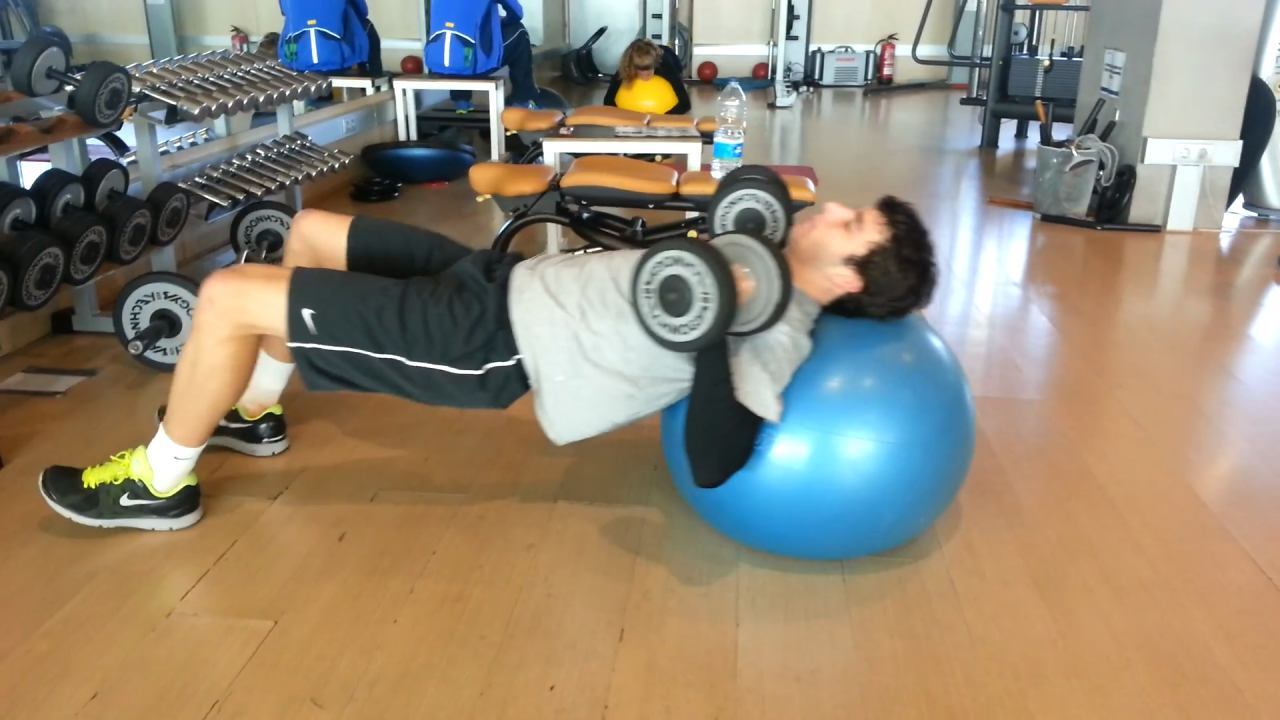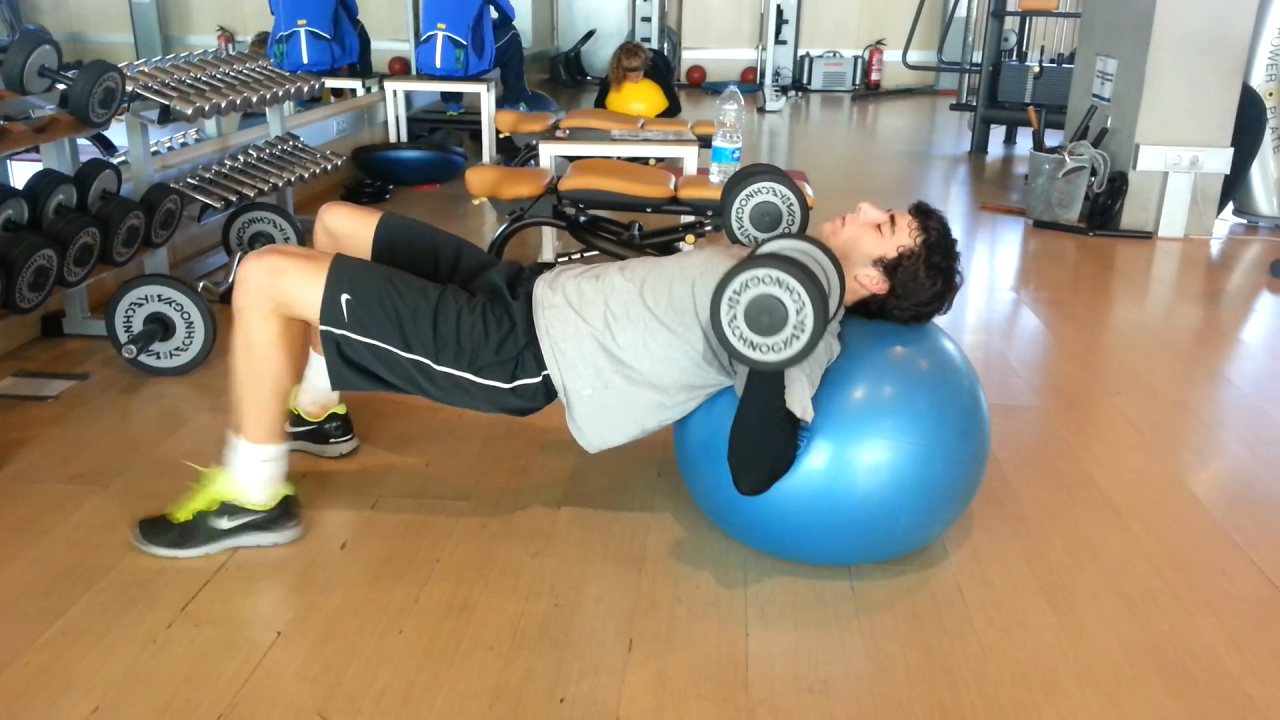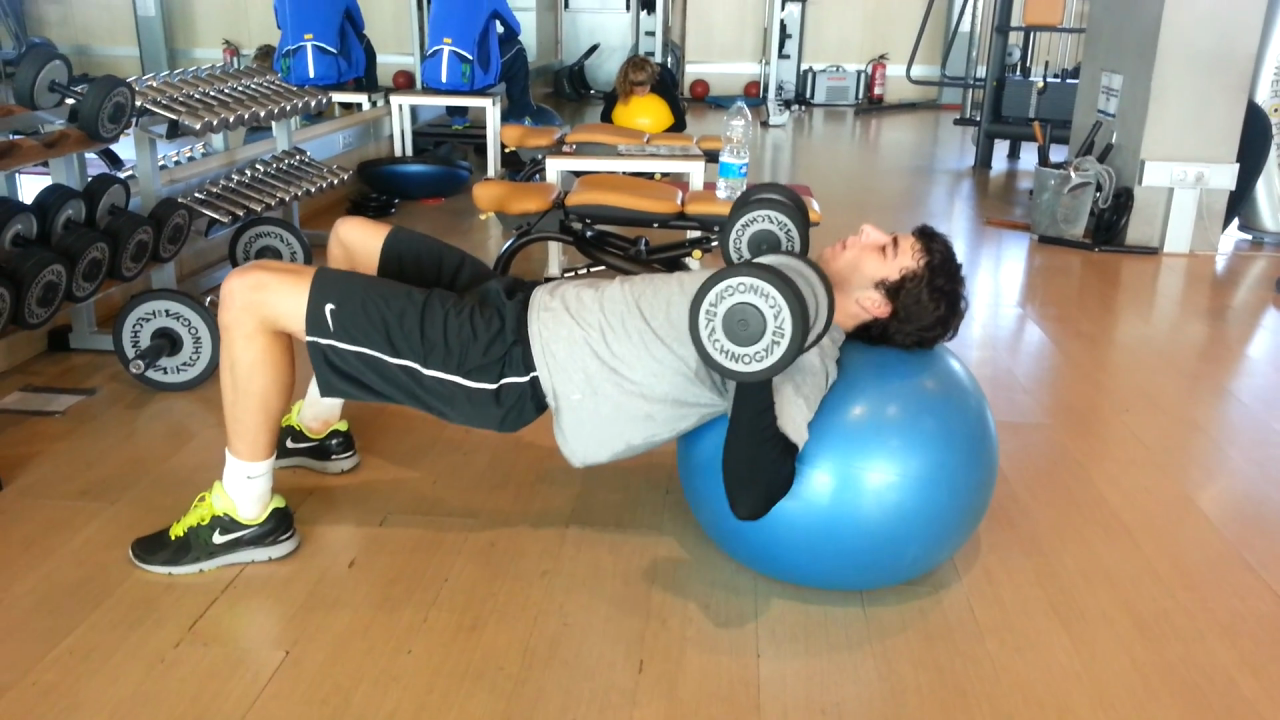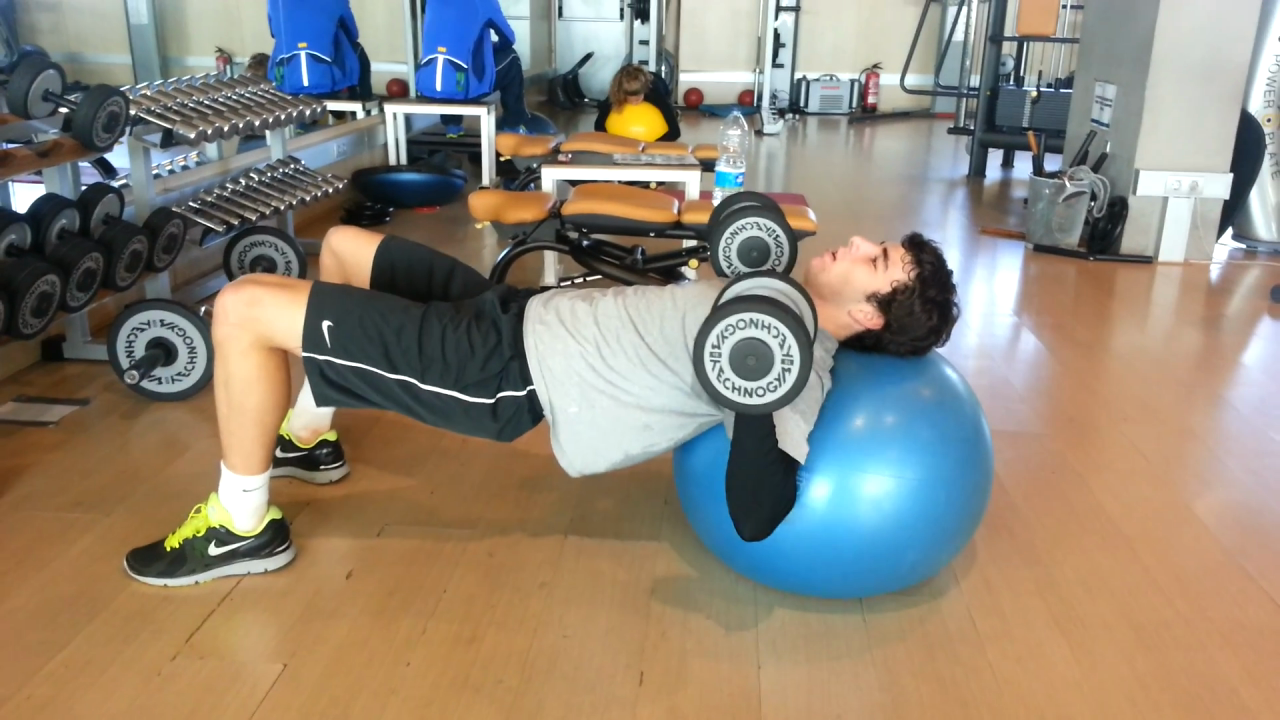
dt=0.4s
person 1, frame 1
left shoulder: (778, 335)
right shoulder: (765, 278)
left elbow: (713, 462)
left wrist: (714, 329)
right wrist: (729, 260)
left hip: (492, 339)
right hip: (510, 283)
left knee: (229, 295)
right knee: (310, 232)
left ankle: (161, 480)
right ankle: (252, 411)
person 1, frame 2
left shoulder: (812, 334)
left elbow: (754, 468)
left hip: (528, 351)
right hip: (542, 291)
left knee: (267, 279)
right knee: (334, 221)
left ankle: (252, 494)
right ankle: (315, 410)
person 1, frame 3
left shoulder: (804, 357)
left elbow: (750, 494)
left hip: (512, 358)
right hip: (530, 305)
left knee: (250, 292)
right knee: (350, 235)
left ankle: (246, 512)
right ankle: (318, 427)
person 1, frame 4
left shoulder: (799, 367)
left elbow: (756, 514)
left hip: (508, 370)
right hip: (525, 315)
left knee: (244, 310)
right knee: (343, 244)
left ankle: (243, 524)
right ankle: (307, 436)
